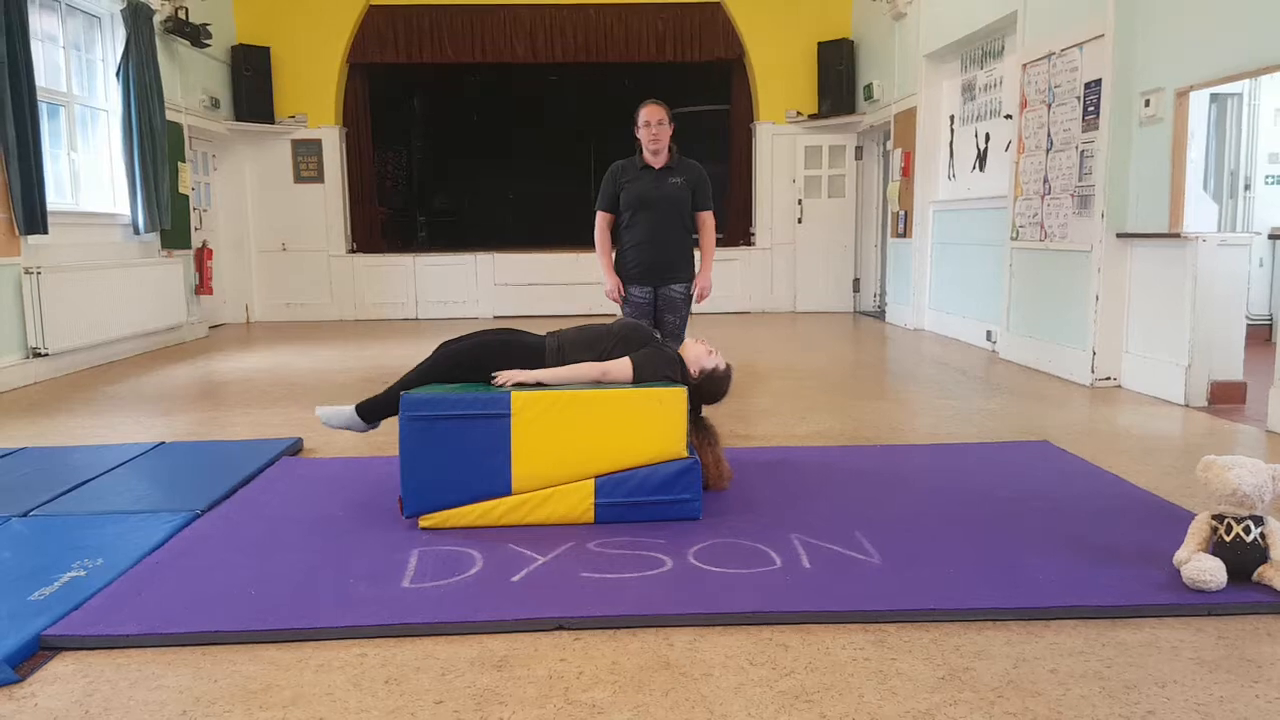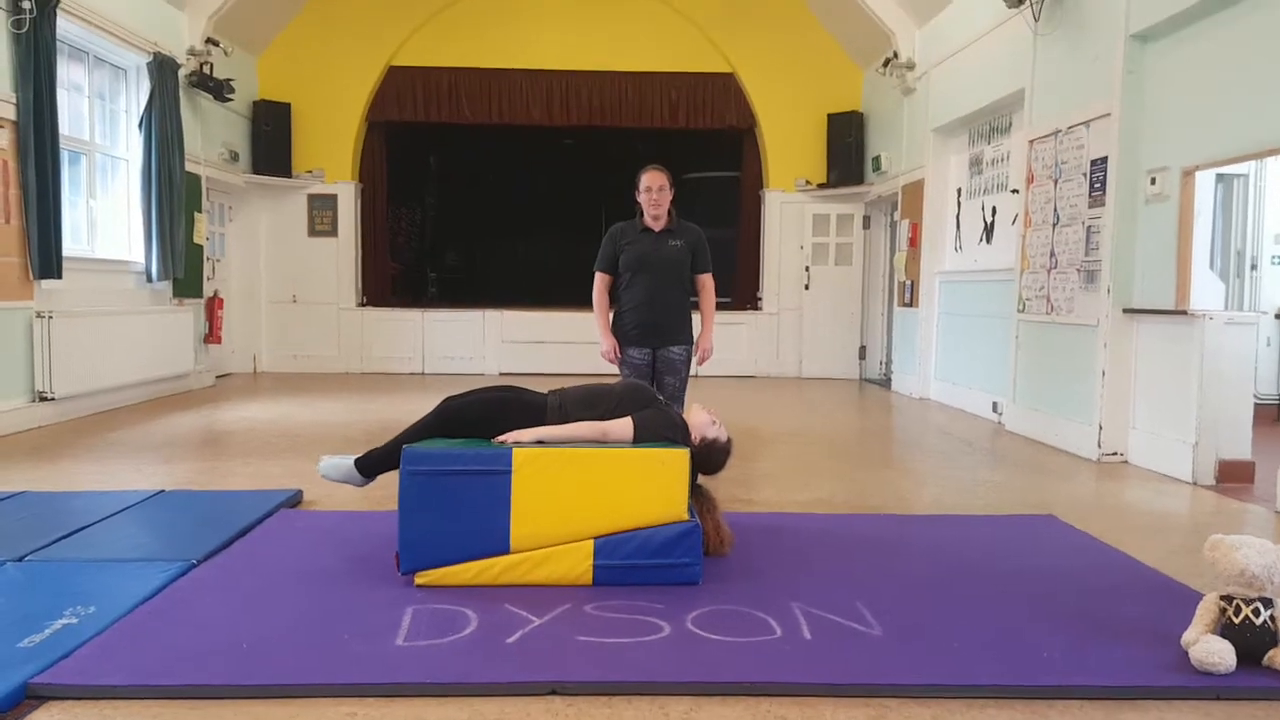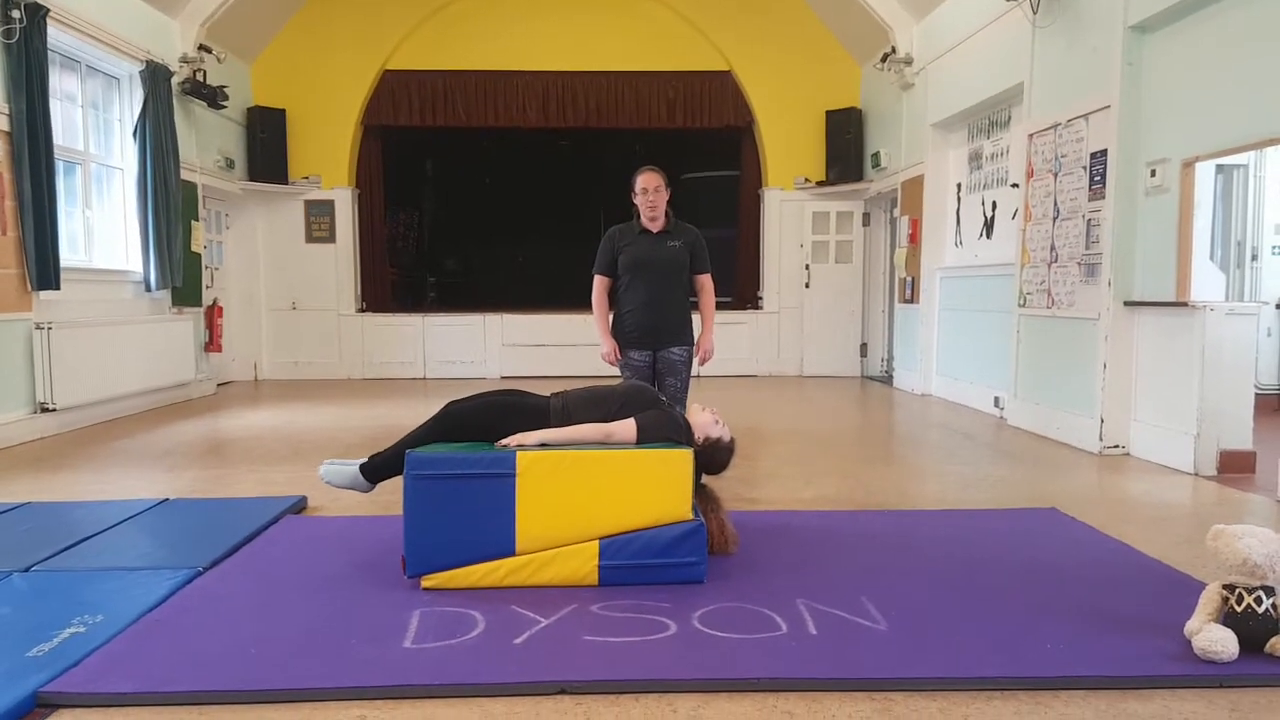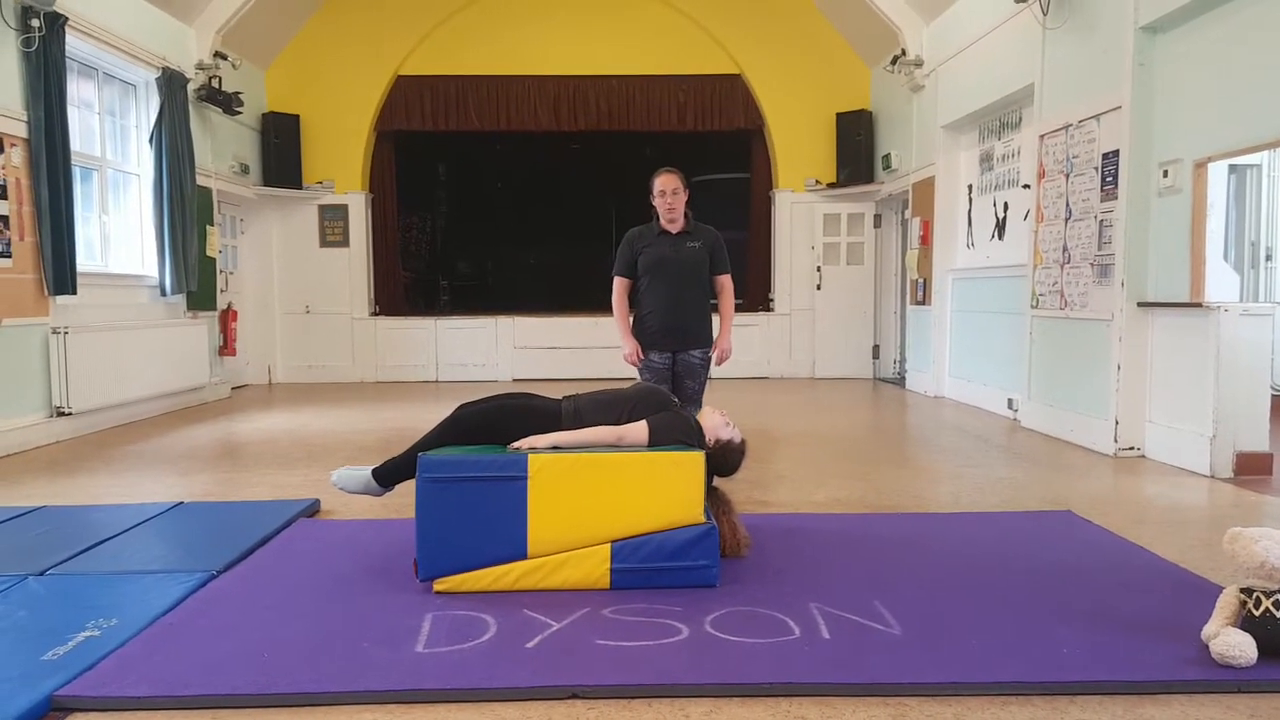
dt=1s
person 1, frame 1
left shoulder: (665, 365)
right shoulder: (664, 352)
left elbow: (601, 373)
left wrist: (533, 375)
left hip: (543, 362)
right hip: (544, 347)
left knee: (451, 362)
right knee: (450, 351)
left ankle: (366, 414)
right ankle: (371, 411)
person 1, frame 2
left shoulder: (667, 427)
right shoulder: (666, 414)
left elbow: (602, 431)
left wrist: (533, 433)
left hip: (544, 420)
right hip: (547, 404)
left knee: (450, 417)
right knee: (452, 407)
left ankle: (364, 468)
right ankle: (368, 462)
person 1, frame 3
left shoulder: (672, 428)
right shoulder: (668, 415)
left elbow: (606, 433)
left wrist: (537, 436)
left hip: (547, 422)
right hip: (549, 408)
left knee: (453, 421)
right knee: (455, 412)
left ankle: (368, 473)
right ankle: (373, 466)
person 1, frame 4
left shoulder: (683, 430)
right shoulder: (681, 418)
left elbow: (619, 436)
left wrist: (549, 440)
left hip: (557, 424)
right hip: (560, 411)
left knee: (463, 425)
right knee: (465, 416)
left ankle: (381, 478)
right ankle: (387, 473)
person 2, frame 1
left shoulder: (692, 172)
right shoulder: (619, 172)
left elbow: (706, 224)
right elbow: (602, 226)
left wrist: (705, 271)
right wrist: (608, 273)
left hip: (678, 279)
right hip: (633, 279)
left knee: (672, 348)
person 2, frame 2
left shoulder: (691, 235)
right shoulder: (618, 234)
left elbow: (705, 286)
right elbow: (601, 286)
left wrist: (706, 332)
right wrist: (605, 333)
left hip: (676, 340)
right hip: (631, 340)
left knee: (672, 409)
person 2, frame 3
left shoulder: (689, 236)
right shoulder: (616, 237)
left elbow: (704, 287)
right elbow: (600, 289)
left wrist: (707, 333)
right wrist: (605, 337)
left hip: (676, 342)
right hip: (632, 342)
person 2, frame 4
left shoulder: (708, 237)
right shoulder: (636, 239)
left elbow: (724, 287)
right elbow: (620, 291)
left wrist: (725, 333)
right wrist: (627, 338)
left hip: (696, 343)
right hip: (651, 343)
left knee: (690, 412)
